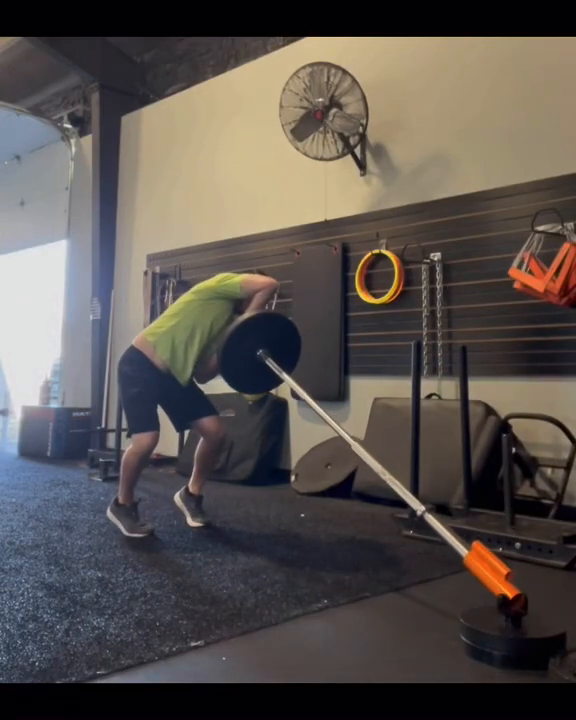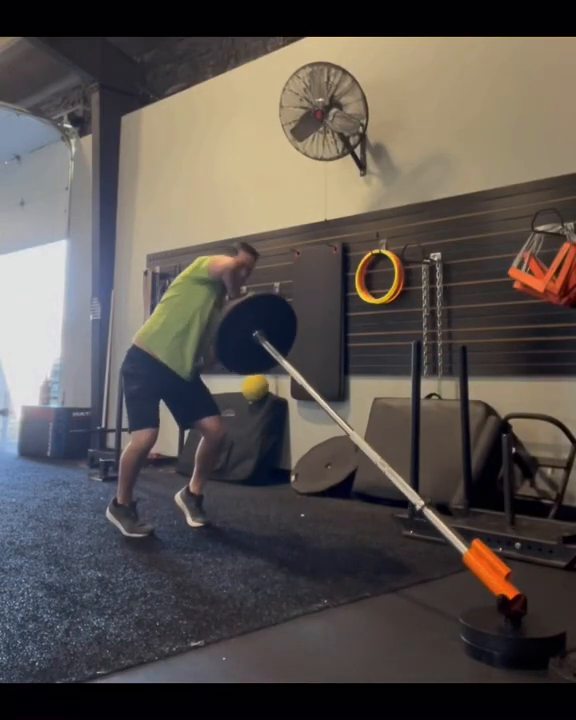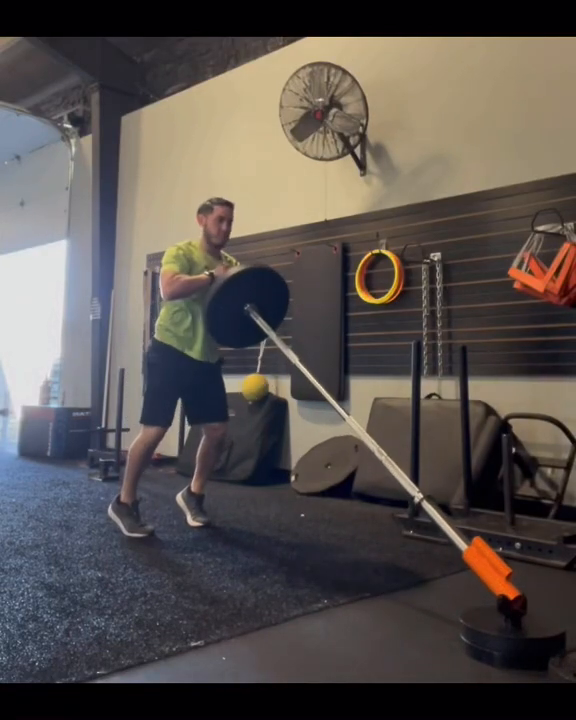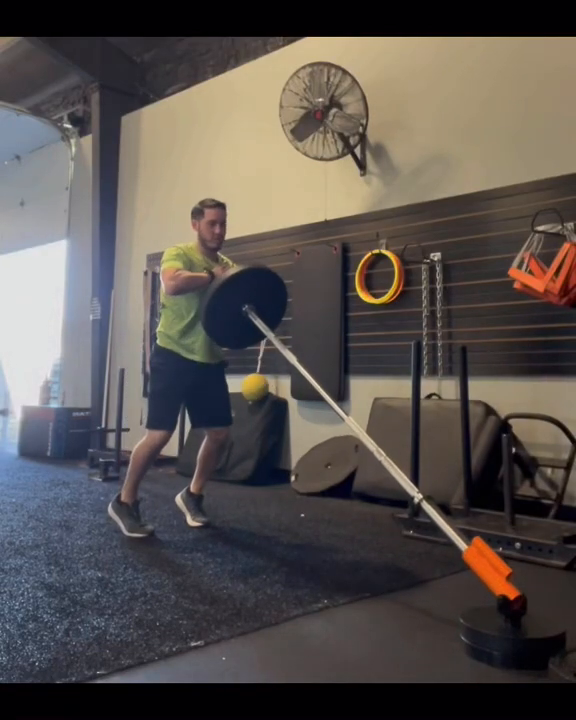
dt=0.4s
person 1, frame 1
left shoulder: (226, 322)
right shoulder: (221, 285)
left elbow: (202, 375)
right elbow: (268, 284)
left hip: (175, 374)
right hip: (142, 365)
left knee: (215, 432)
right knee: (146, 440)
left ankle: (192, 495)
right ankle: (122, 505)
person 1, frame 2
left shoulder: (220, 304)
right shoulder: (202, 269)
left elbow: (208, 356)
right elbow: (227, 266)
right wrist: (235, 298)
left hip: (181, 369)
right hip: (145, 362)
left knee: (215, 431)
right knee: (145, 437)
left ankle: (192, 495)
right ankle: (121, 505)
person 1, frame 3
left shoulder: (231, 264)
right shoulder: (181, 251)
right elbow: (169, 290)
right wrist: (211, 276)
left hip: (205, 358)
right hip: (169, 353)
left knee: (217, 431)
right knee: (154, 431)
left ankle: (193, 495)
right ankle: (124, 503)
person 1, frame 4
left shoulder: (229, 266)
right shoulder: (178, 254)
right elbow: (172, 284)
right wrist: (212, 276)
left hip: (209, 360)
right hip: (174, 357)
left knee: (219, 434)
right knee: (159, 435)
left ankle: (192, 496)
right ankle: (124, 502)
